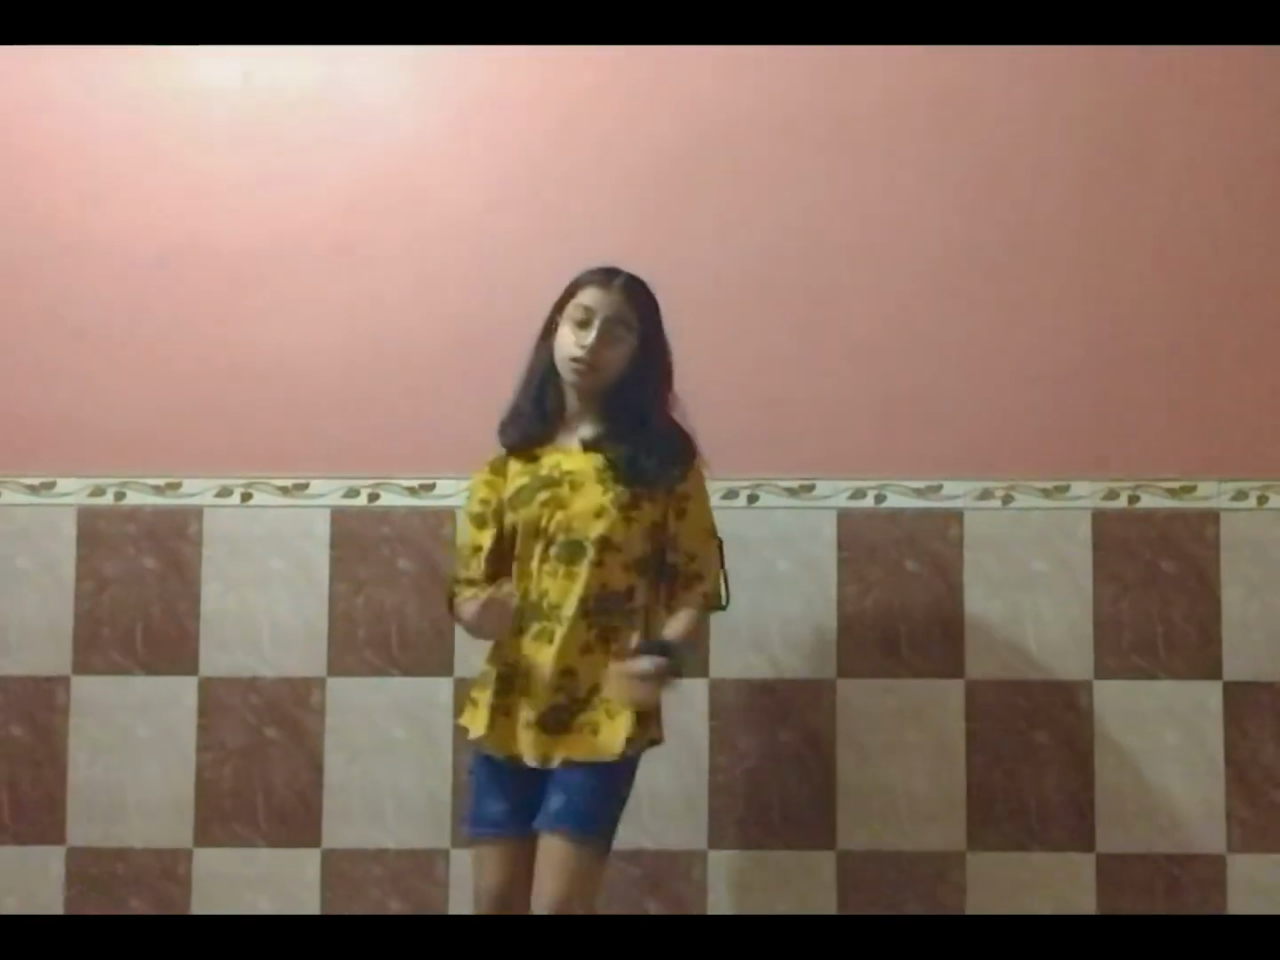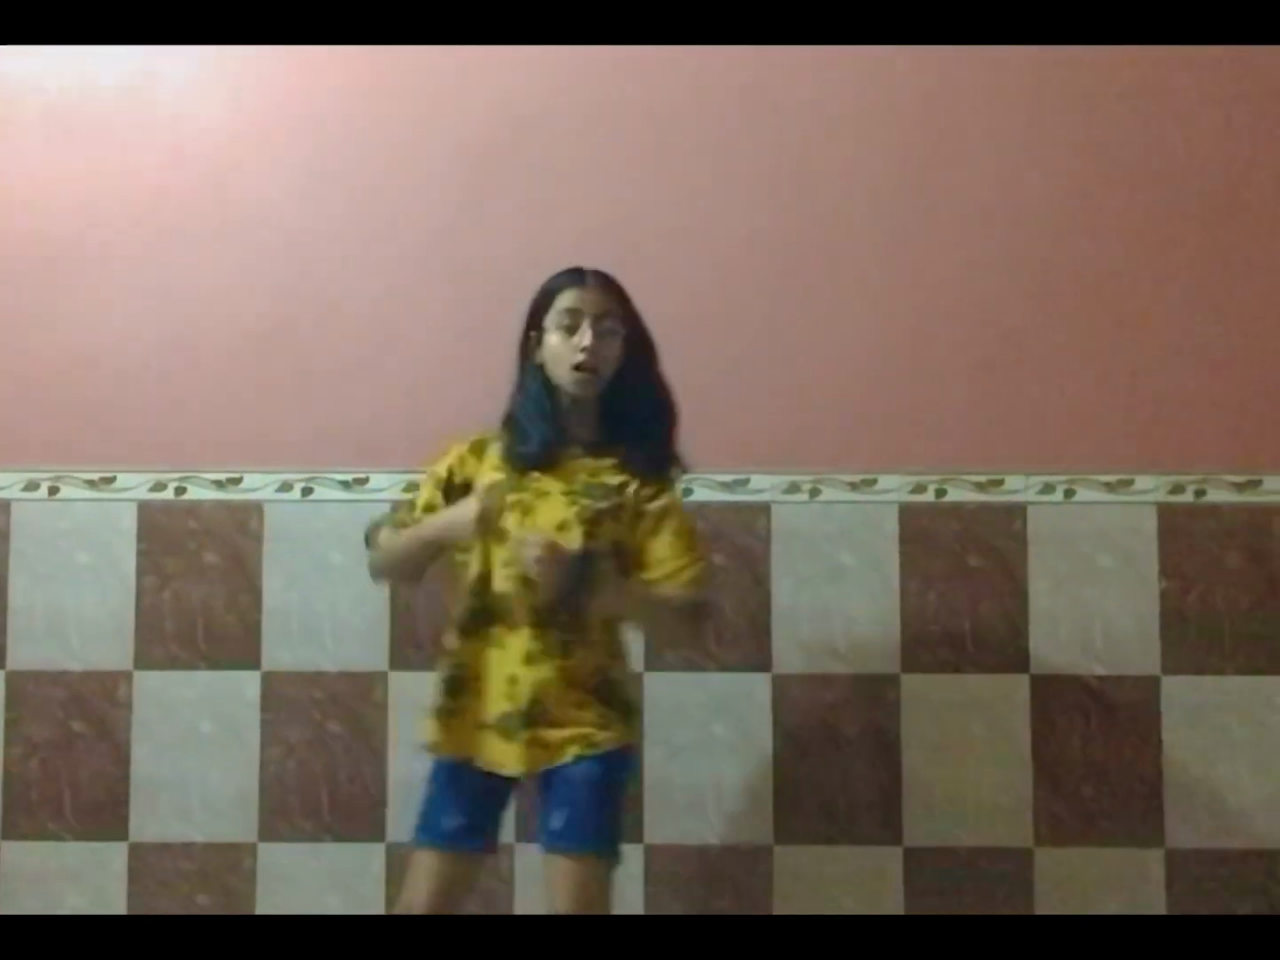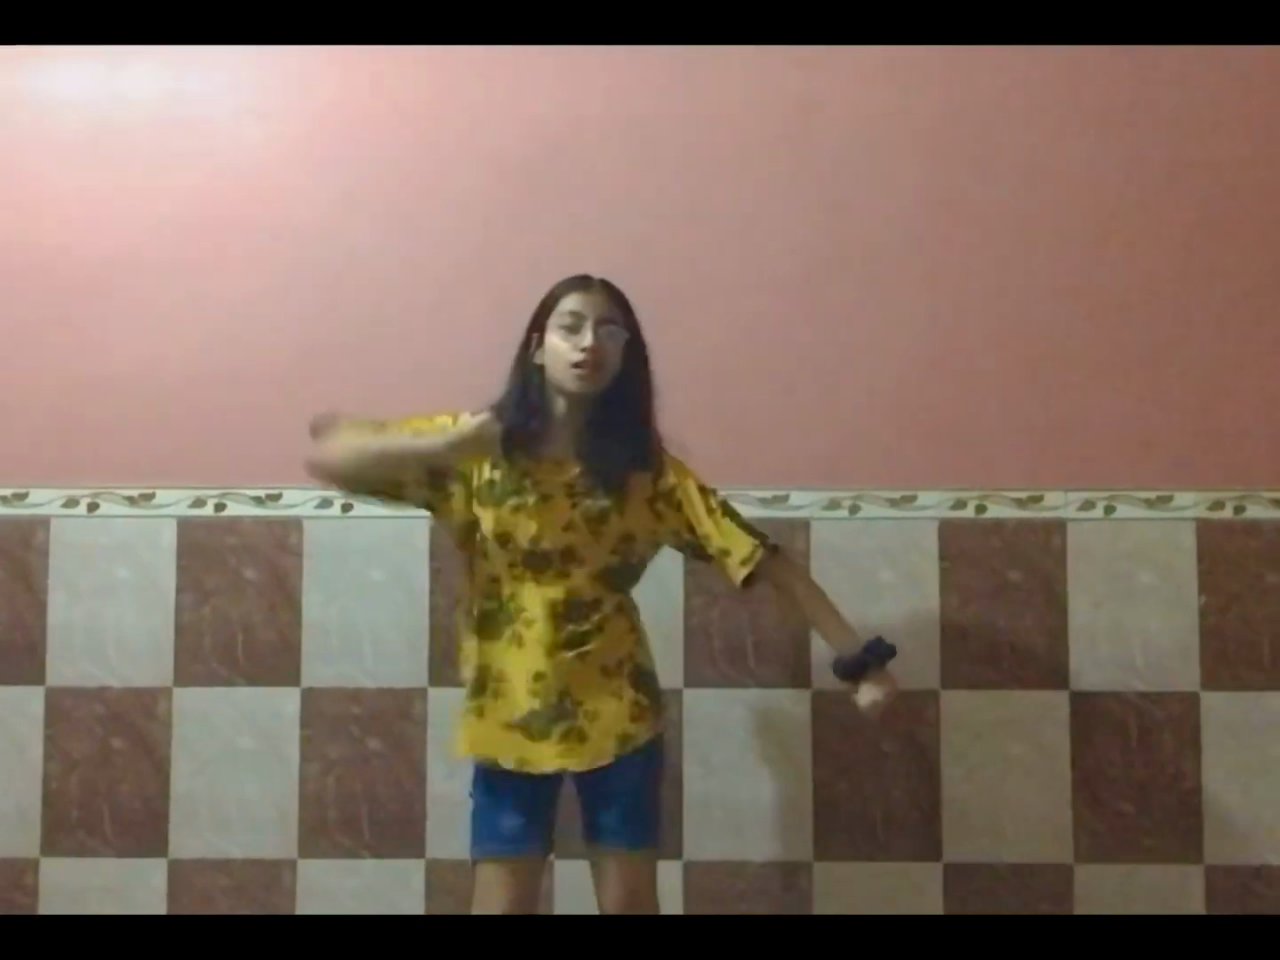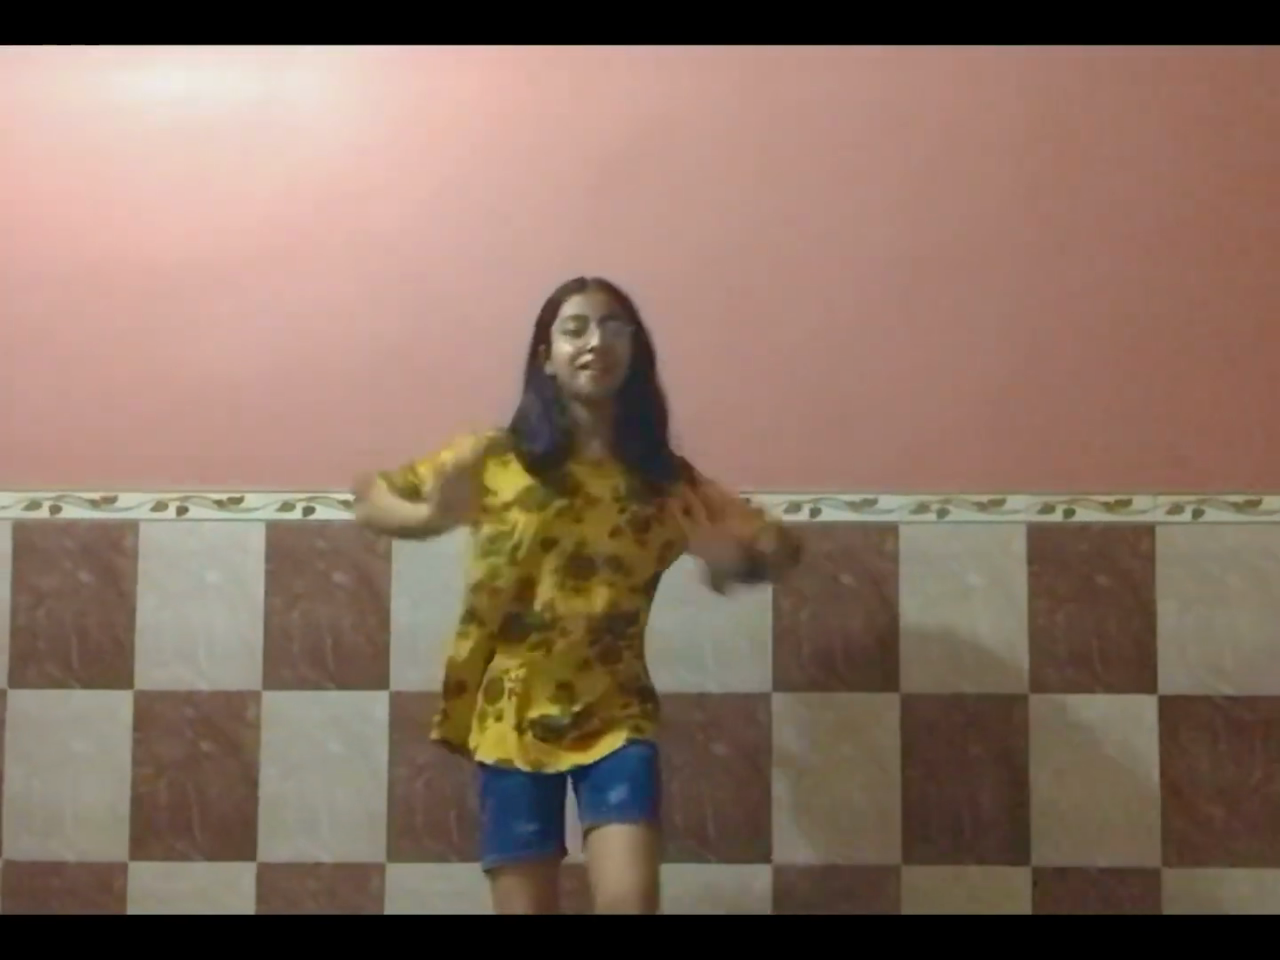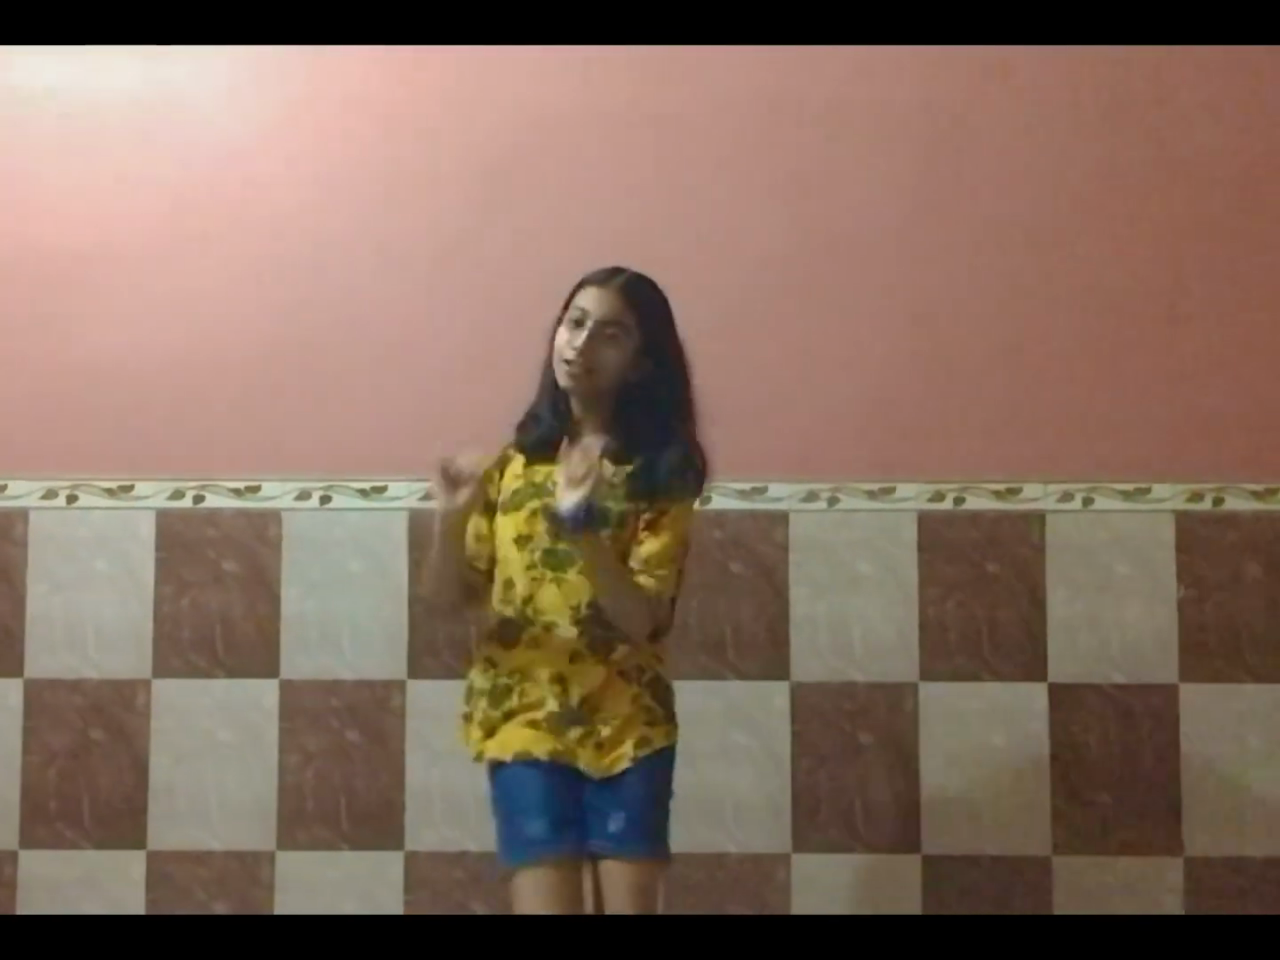
dt=1s
person 1, frame 1
left shoulder: (664, 462)
right shoulder: (510, 460)
left elbow: (697, 589)
right elbow: (468, 586)
left wrist: (658, 655)
right wrist: (481, 613)
left hip: (603, 709)
right hip: (508, 705)
left knee: (560, 904)
right knee: (496, 901)
person 1, frame 2
left shoulder: (641, 479)
right shoulder: (478, 459)
left elbow: (682, 614)
right elbow: (385, 559)
left wrist: (578, 580)
right wrist: (449, 524)
left hip: (586, 724)
right hip: (478, 715)
left knee: (578, 916)
right knee: (421, 906)
person 1, frame 3
left shoulder: (646, 470)
right shoulder: (471, 454)
left elbow: (761, 560)
right elbow: (324, 457)
left wrist: (858, 655)
right wrist: (441, 445)
left hip: (613, 715)
right hip: (504, 717)
left knee: (630, 911)
right knee: (499, 910)
person 1, frame 4
left shoulder: (664, 476)
right shoulder: (495, 458)
left elbow: (767, 542)
right elbow: (370, 496)
left wrist: (736, 557)
right wrist: (431, 516)
left hip: (614, 719)
right hip: (508, 717)
left knee: (630, 905)
right knee: (523, 919)
person 1, frame 5
left shoulder: (664, 472)
right shoulder: (509, 466)
left elbow: (641, 621)
right elbow: (451, 595)
left wrist: (584, 526)
right wrist: (449, 517)
left hip: (627, 721)
right hip: (525, 720)
left knee: (629, 917)
right knee: (545, 917)
